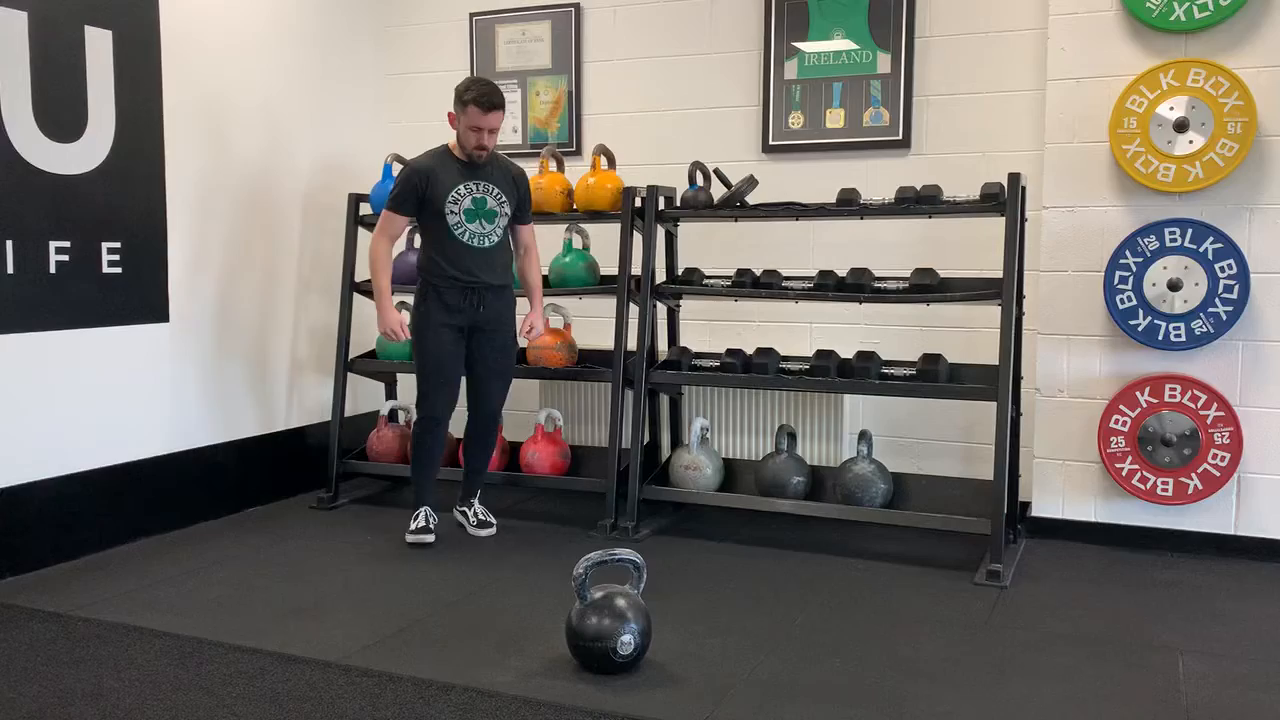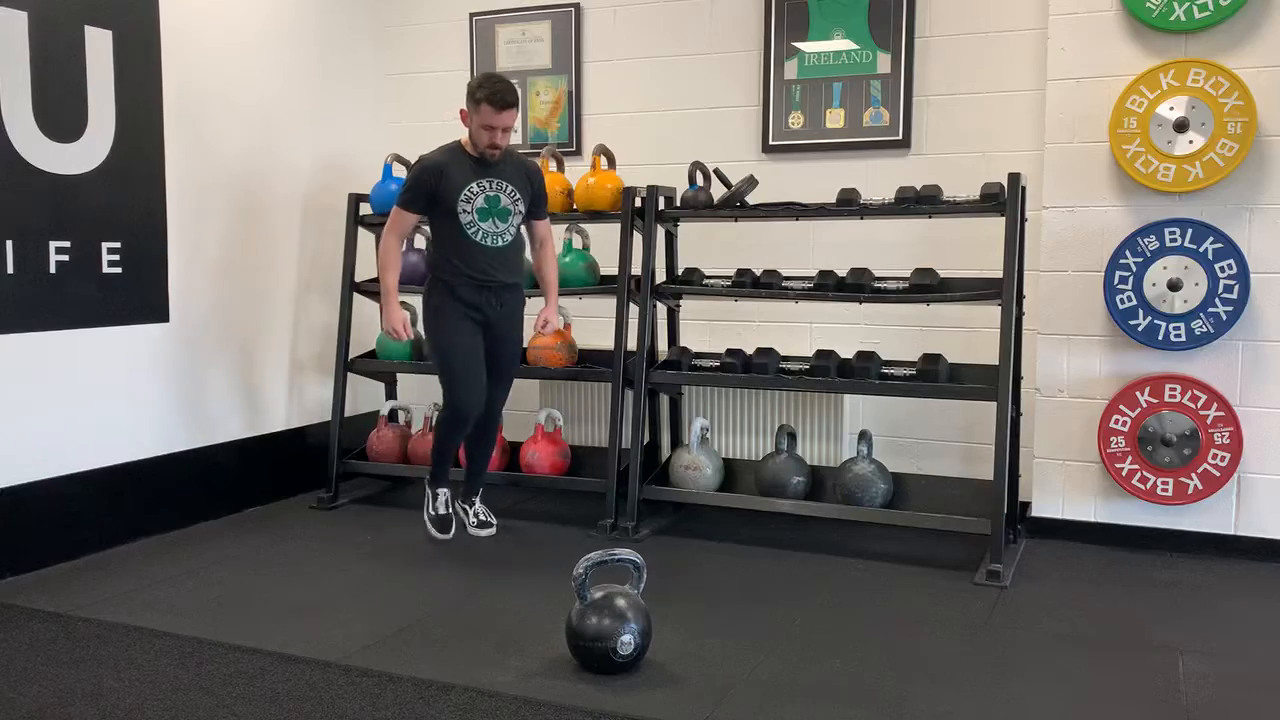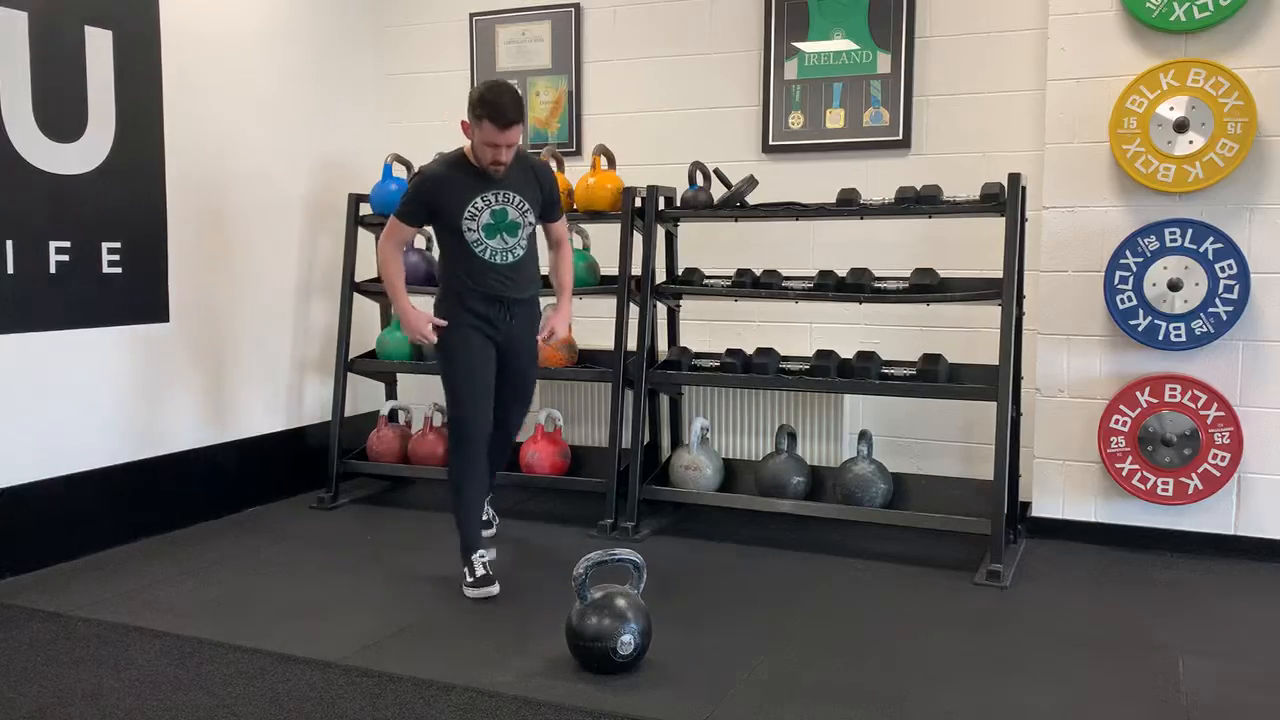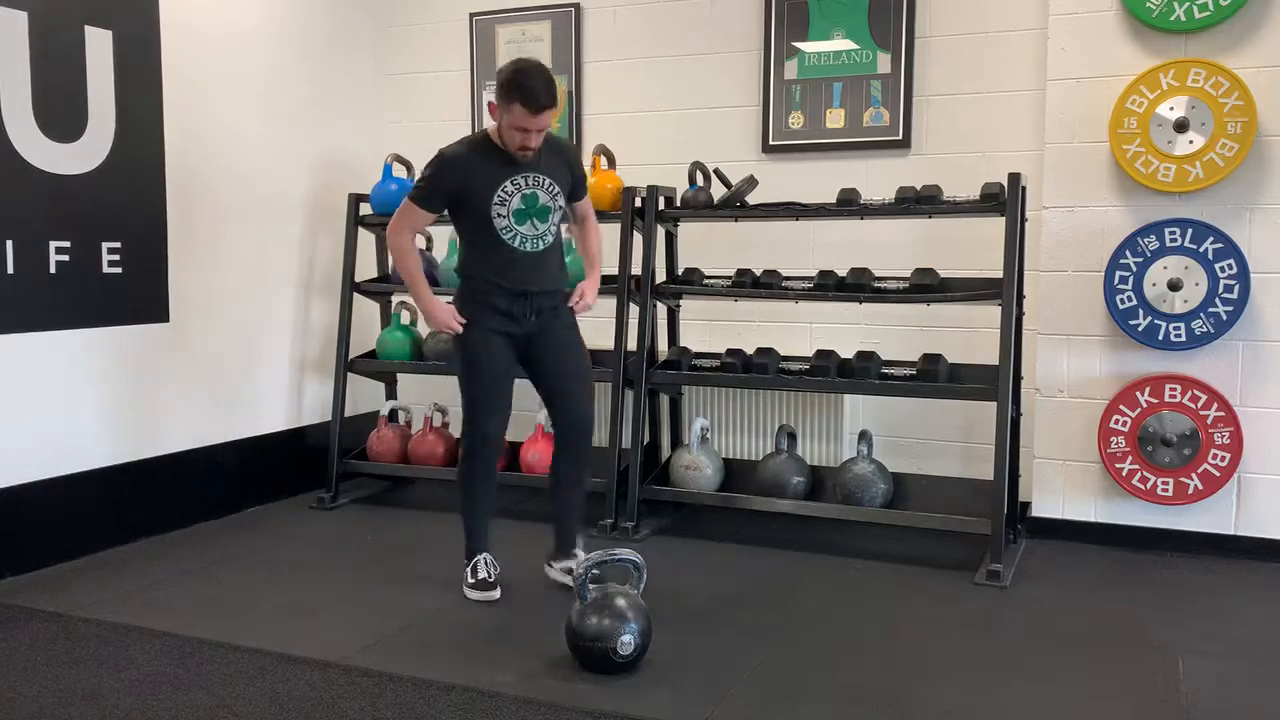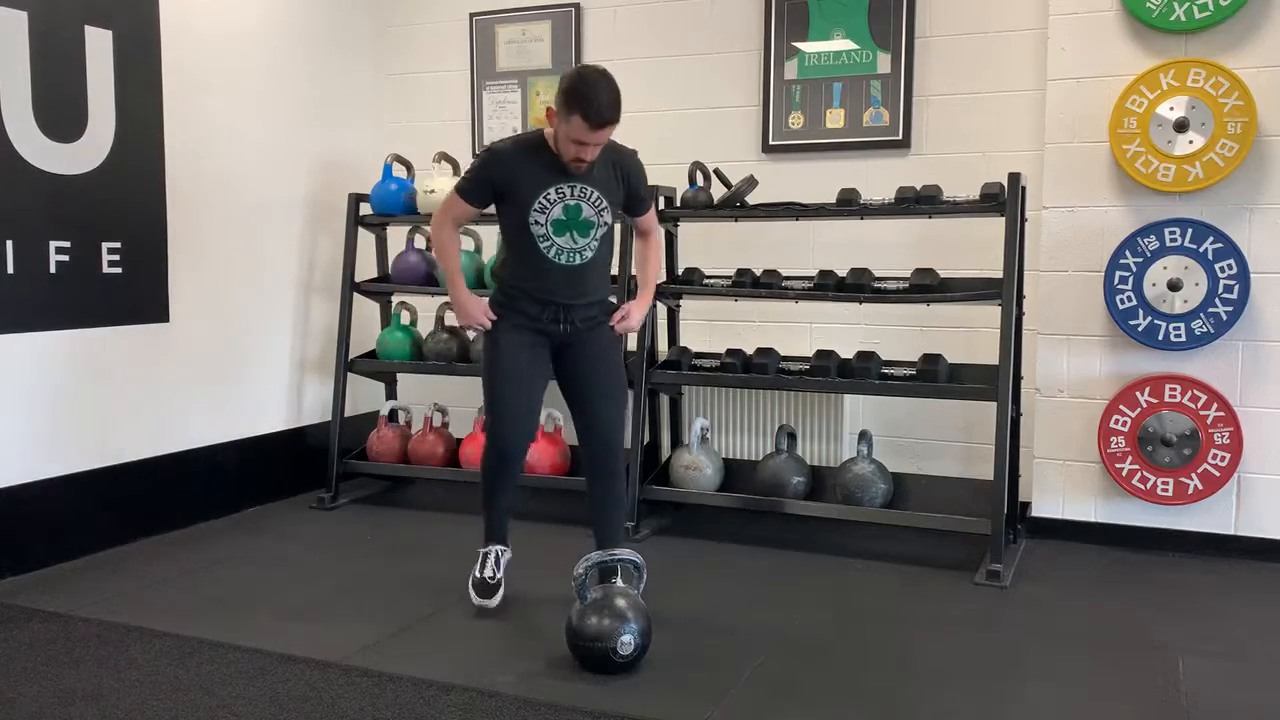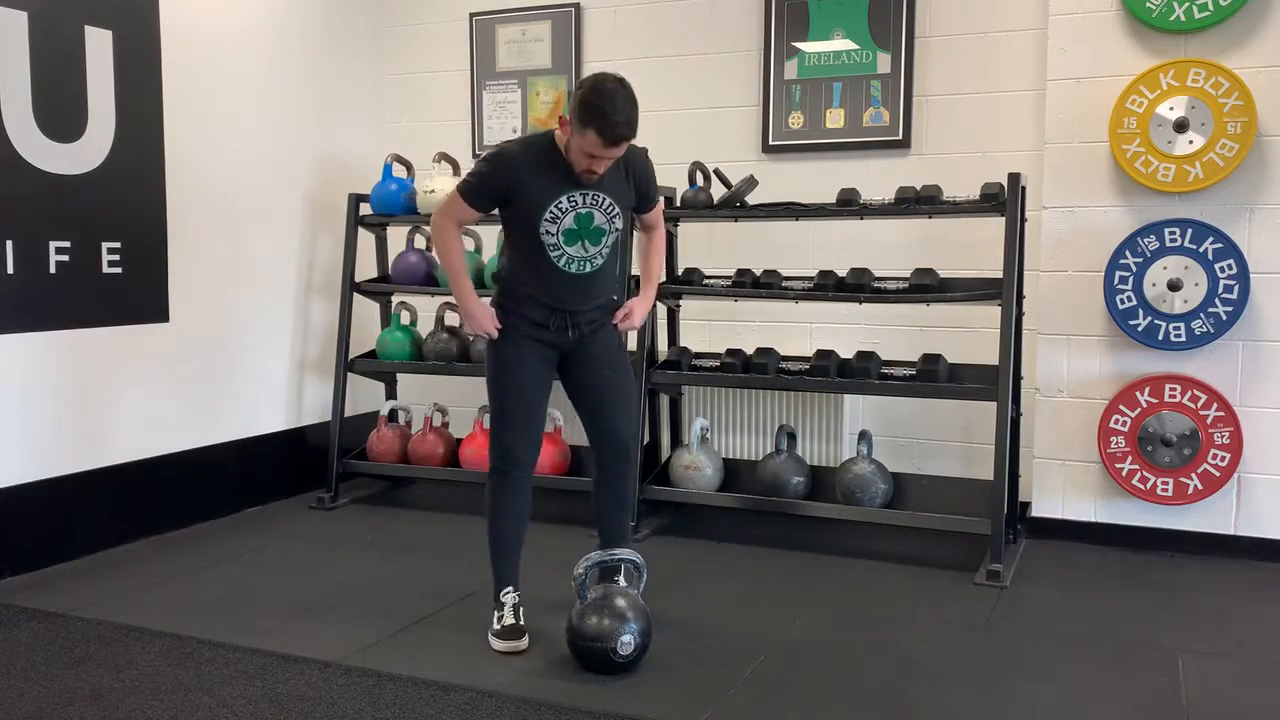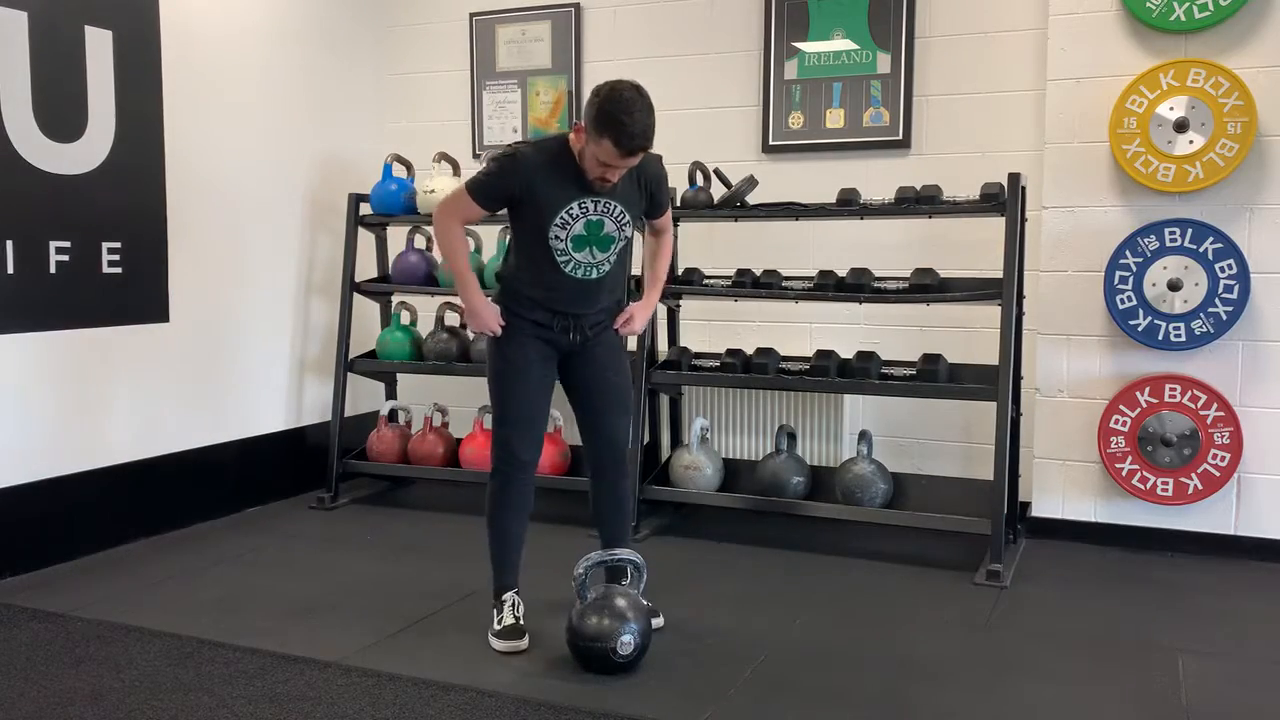
dt=0.3s
person 1, frame 1
left shoulder: (512, 176)
right shoulder: (423, 171)
left elbow: (525, 246)
right elbow: (383, 238)
left wrist: (536, 306)
right wrist: (386, 305)
left hip: (496, 309)
right hip: (441, 309)
left knee: (488, 410)
right knee: (434, 410)
left ankle: (469, 498)
right ankle: (422, 505)
person 1, frame 2
left shoulder: (526, 172)
right shoulder: (435, 168)
left elbow: (542, 241)
right elbow: (393, 236)
left wrist: (551, 301)
right wrist: (390, 303)
left hip: (506, 306)
right hip: (452, 304)
left knee: (490, 410)
right knee: (465, 402)
left ankle: (470, 496)
right ankle: (438, 483)
person 1, frame 3
left shoulder: (537, 174)
right shoulder: (436, 179)
left elbow: (560, 241)
right elbow: (390, 243)
left wrist: (563, 305)
right wrist: (404, 309)
left hip: (522, 317)
right hip: (463, 321)
left knee: (506, 426)
right knee: (471, 429)
left ankle: (478, 498)
right ankle: (473, 553)
person 1, frame 4
left shoulder: (563, 157)
right shoulder: (458, 163)
left elbow: (584, 217)
right elbow: (400, 231)
left wrist: (592, 276)
right wrist: (427, 302)
left hip: (550, 310)
right hip: (485, 318)
left knee: (577, 423)
right knee: (485, 437)
left ankle: (567, 550)
right ankle: (477, 556)
person 1, frame 5
left shoulder: (623, 166)
right shoulder: (506, 160)
left elbow: (648, 232)
right elbow: (445, 220)
left wrist: (642, 298)
right wrist: (459, 295)
left hip: (591, 324)
right hip: (517, 321)
left knee: (605, 448)
right knee: (508, 440)
left ankle: (611, 576)
right ankle: (494, 547)
person 1, frame 6
left shoulder: (634, 168)
right shoulder: (513, 163)
left elbow: (654, 226)
right elbow: (446, 221)
left wrist: (645, 296)
right wrist: (467, 301)
left hip: (597, 327)
right hip: (522, 329)
left knee: (619, 447)
right knee: (514, 459)
left ankle: (615, 574)
right ankle: (506, 595)
person 1, frame 7
left shoulder: (647, 173)
right shoulder: (526, 165)
left elbow: (661, 231)
right elbow: (447, 217)
left wrist: (649, 297)
right wrist: (473, 299)
left hip: (600, 329)
right hip: (524, 328)
left knee: (612, 454)
right knee: (516, 458)
left ankle: (618, 582)
right ankle: (505, 596)
